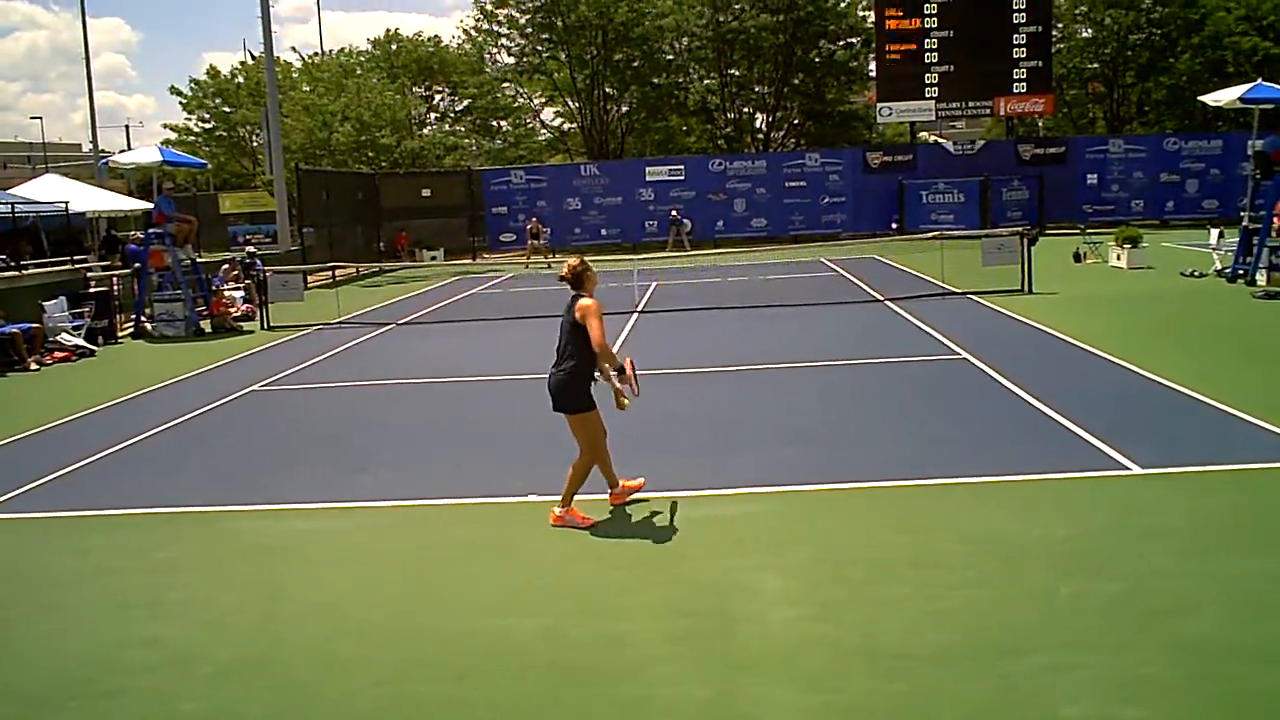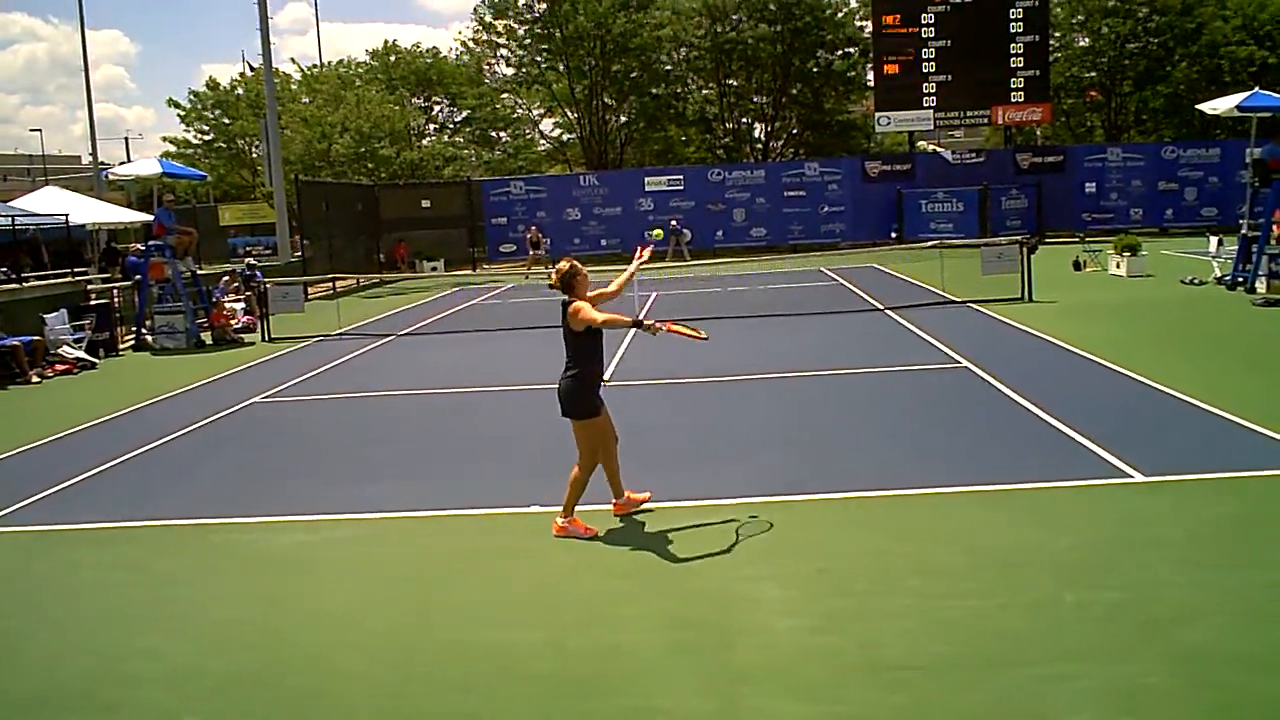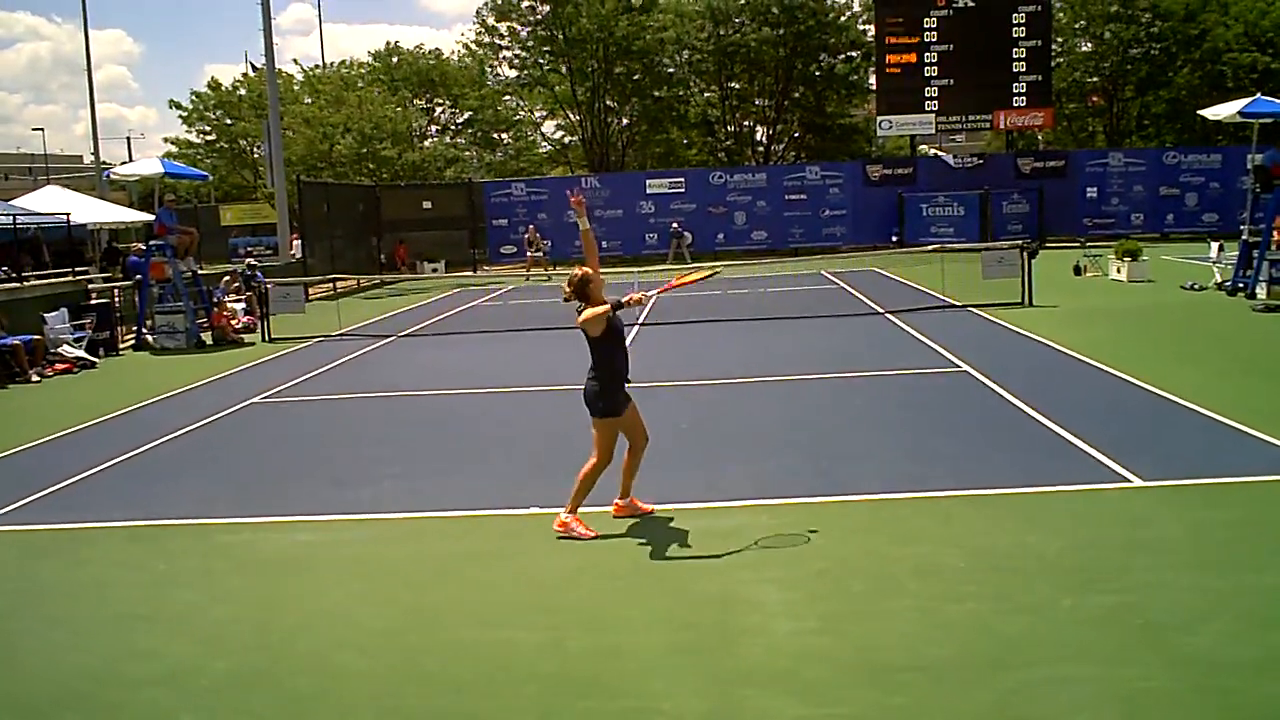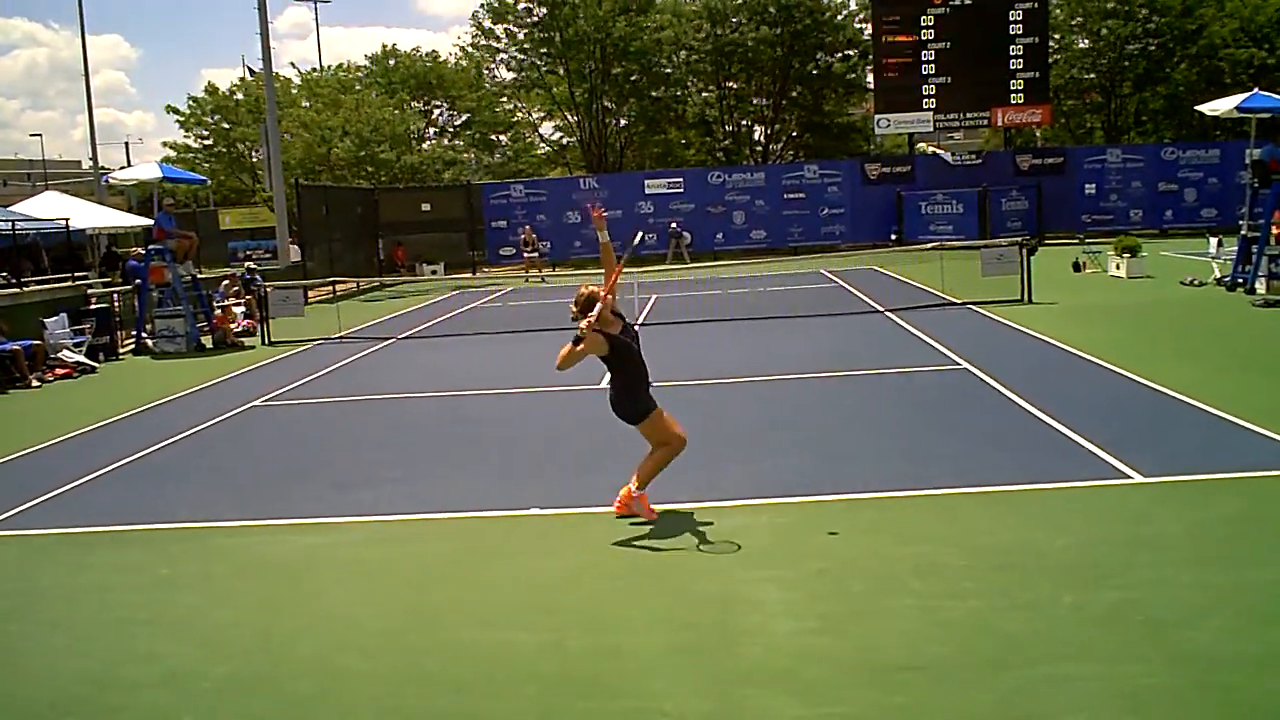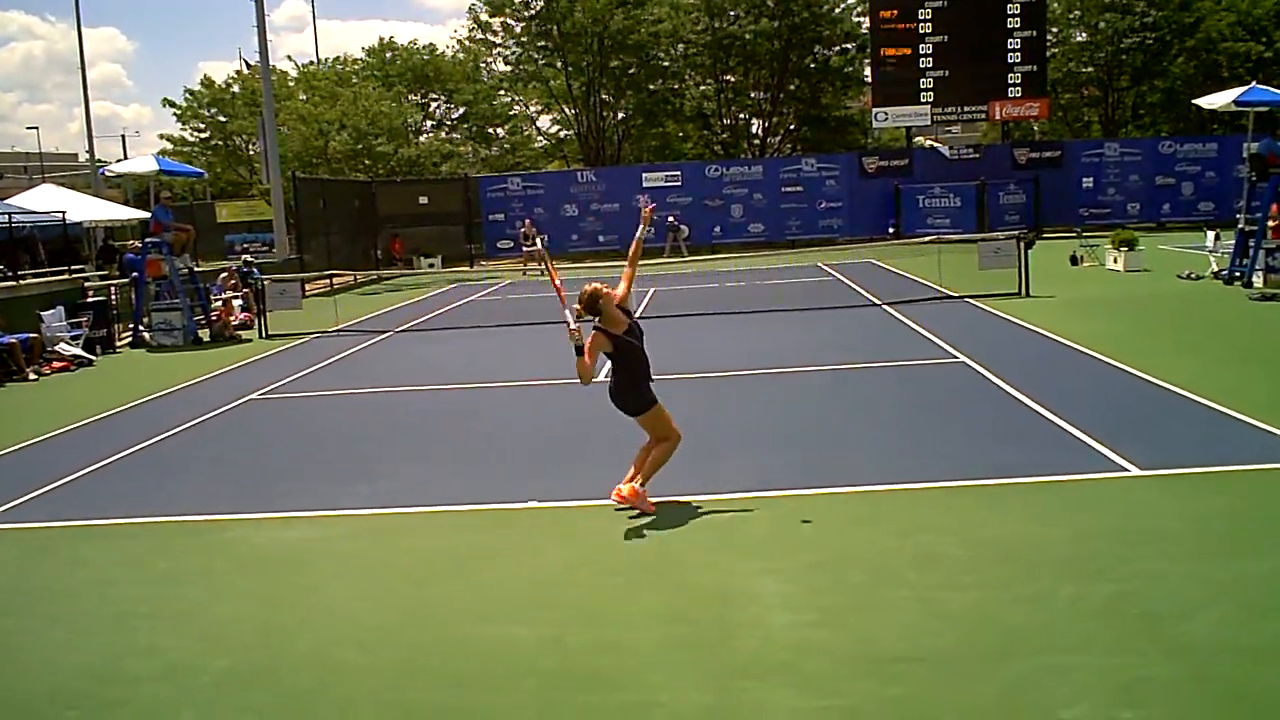
dt=0.3s
person 1, frame 1
left shoulder: (575, 305)
right shoulder: (589, 304)
right elbow: (599, 346)
left wrist: (613, 382)
right wrist: (620, 369)
left hip: (565, 381)
right hip: (571, 386)
left knee: (598, 436)
right knee: (590, 451)
left ankle: (616, 488)
right ankle: (562, 509)
person 1, frame 2
left shoulder: (582, 303)
right shoulder: (578, 306)
left elbow: (613, 291)
right elbow: (603, 320)
left wrist: (636, 264)
right wrist: (639, 323)
left hip: (585, 390)
right hip: (578, 393)
left knee: (608, 443)
right knee: (589, 457)
left ankle: (620, 499)
right ankle: (565, 521)
person 1, frame 3
left shoulder: (599, 305)
right shoulder: (592, 315)
left elbow: (591, 255)
right elbow: (583, 321)
left wrist: (582, 219)
right wrist: (620, 303)
left hip: (613, 389)
right hip: (604, 392)
left knee: (639, 439)
right knee: (602, 457)
left ankle: (624, 501)
right ankle: (567, 516)
person 1, frame 4
left shoulder: (613, 314)
right shoulder: (595, 338)
left elbow: (610, 268)
right elbow: (561, 364)
left wrist: (602, 232)
right wrist: (578, 337)
left hip: (637, 395)
right hip: (630, 400)
left knee: (663, 446)
right knee: (677, 440)
left ankle: (627, 499)
right ankle: (633, 492)
person 1, frame 5
left shoulder: (620, 306)
right shoulder: (598, 337)
left elbow: (631, 265)
right elbow: (586, 378)
left wrist: (643, 228)
right wrist: (578, 347)
left hip: (637, 389)
right hip: (630, 393)
left knee: (658, 438)
right knee: (670, 437)
left ankle: (626, 488)
right ankle: (636, 488)
